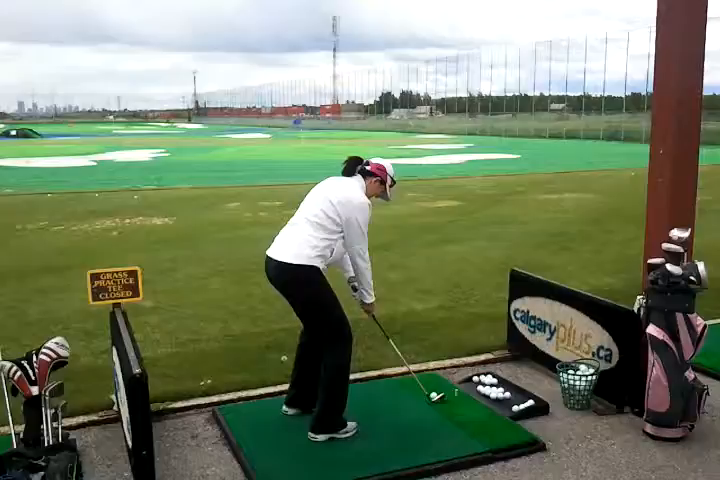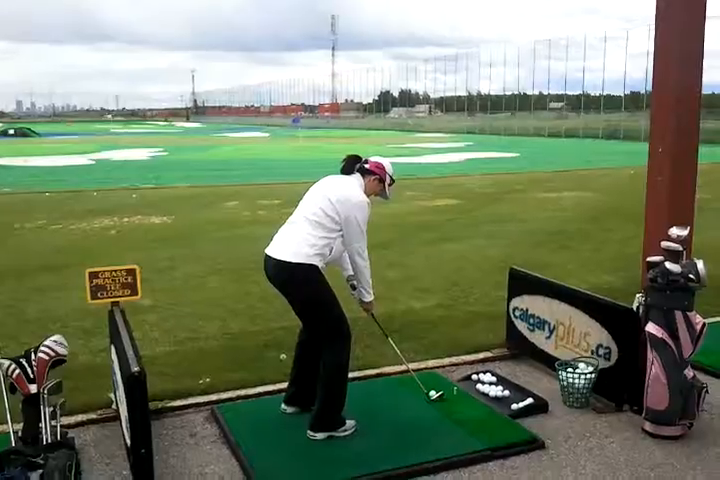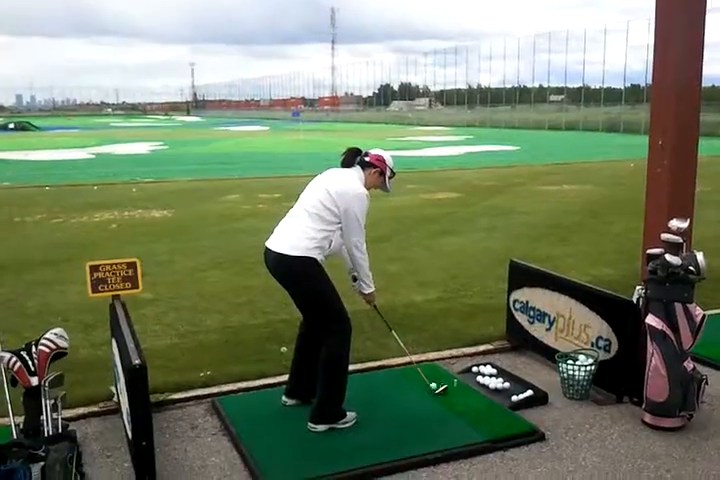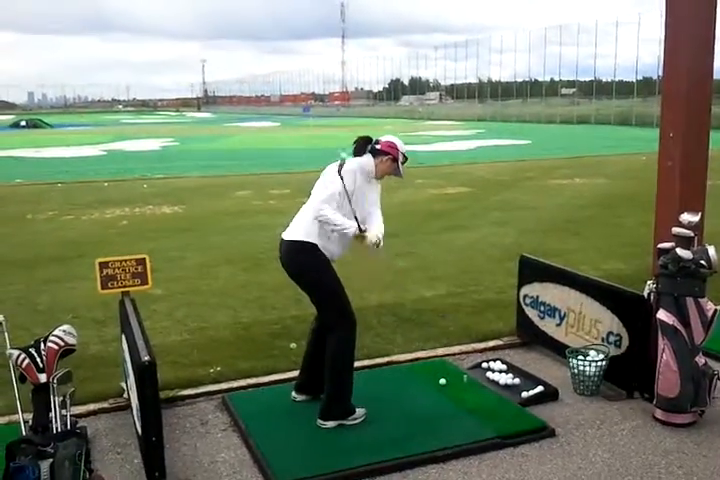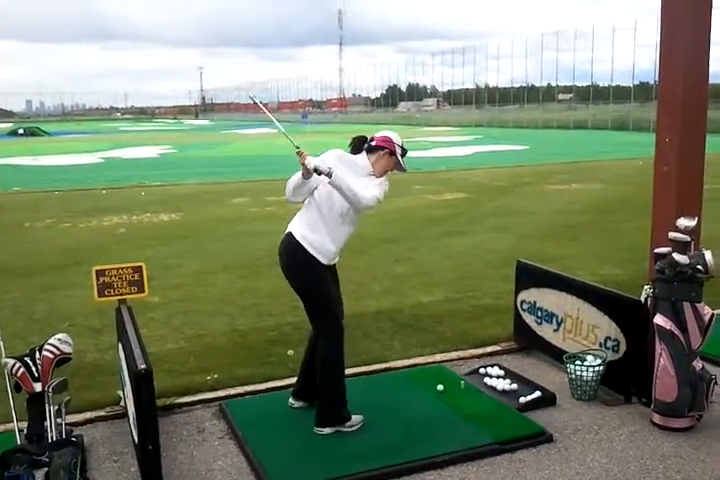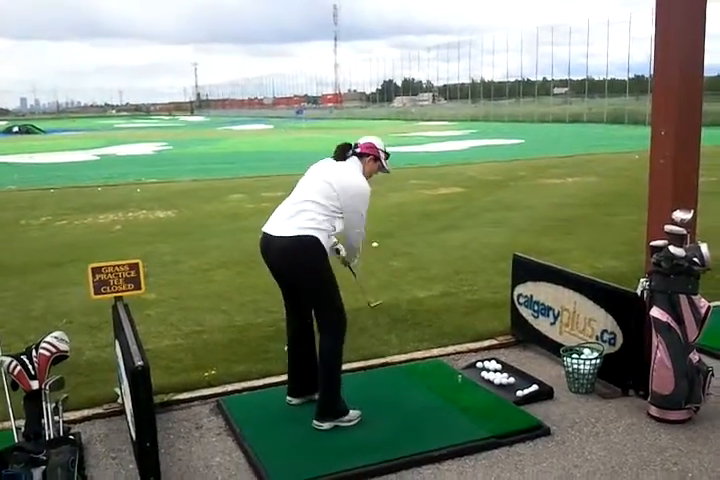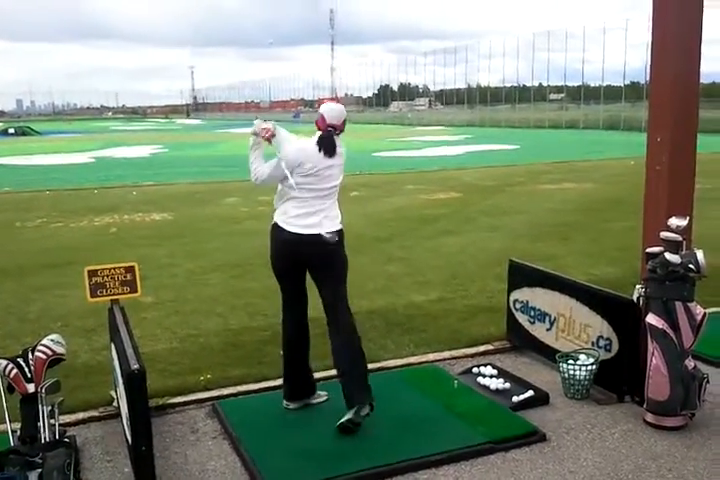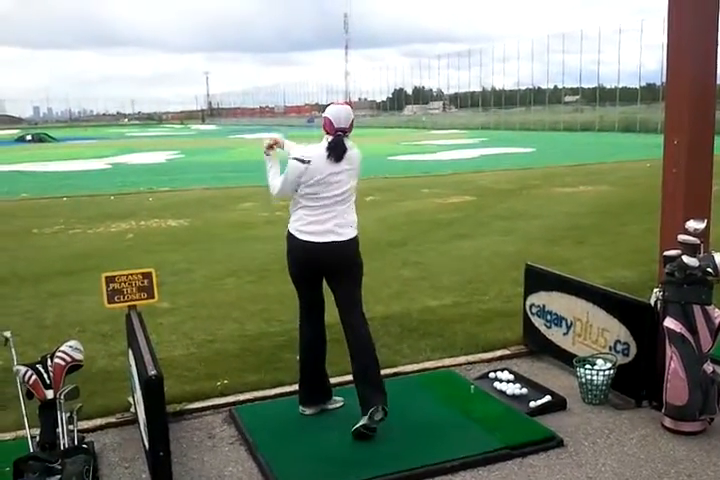
dt=0.4s
person 1, frame 1
left shoulder: (335, 184)
right shoulder: (358, 201)
right elbow: (359, 253)
left wrist: (352, 280)
right wrist: (367, 297)
left hip: (277, 261)
right hip: (299, 269)
left knee: (316, 328)
right knee: (339, 337)
left ankle: (299, 399)
right ankle: (327, 423)
person 1, frame 2
left shoulder: (333, 182)
right shoulder: (357, 200)
right elbow: (358, 252)
left wrist: (350, 279)
right wrist: (366, 295)
left hip: (275, 259)
right hip: (298, 268)
left knee: (315, 326)
right knee: (337, 335)
left ankle: (298, 398)
right ankle: (326, 422)
person 1, frame 3
left shoulder: (335, 176)
right shoulder: (356, 192)
right elbow: (356, 245)
left wrist: (355, 275)
right wrist: (367, 286)
left hip: (277, 252)
right hip: (297, 260)
left knee: (316, 319)
right knee: (338, 327)
left ankle: (298, 390)
right ankle: (326, 414)
person 1, frame 4
left shoulder: (373, 185)
right shoulder: (350, 167)
left elbow: (376, 218)
right elbow: (322, 211)
left wrist: (373, 235)
right wrist: (352, 229)
left hip: (311, 250)
right hip: (303, 249)
left knee: (329, 316)
right knee: (343, 322)
left ankle: (308, 386)
right ankle: (335, 410)
person 1, frame 5
left shoulder: (379, 183)
right shoulder: (337, 158)
left elbow: (363, 200)
right elbow: (292, 192)
left wrist: (328, 174)
right wrist: (306, 172)
left hip: (323, 257)
right hip: (299, 249)
left knee: (326, 321)
right knee: (330, 327)
left ankle: (304, 392)
right ankle: (331, 416)
person 1, frame 6
left shoulder: (325, 164)
right shoulder: (360, 187)
right elbow: (355, 238)
left wrist: (334, 246)
right wrist: (349, 258)
left hip: (271, 239)
right hip: (304, 245)
left knee: (298, 314)
right knee: (333, 323)
left ankle: (301, 387)
right ankle: (329, 410)
person 1, frame 7
left shoulder: (296, 150)
right shoulder: (338, 151)
left elbow: (260, 177)
left wrist: (258, 139)
right wrist: (272, 131)
left hip: (287, 238)
right hip: (327, 240)
left knee: (294, 313)
right knee: (339, 314)
left ankle: (297, 392)
right ankle: (359, 398)
person 1, frame 8
left shoulder: (306, 157)
right shoulder: (354, 156)
left elbow: (279, 192)
left wrist: (271, 161)
right wrist: (284, 145)
left hip: (302, 246)
right hip: (343, 247)
left knee: (310, 319)
right knee: (354, 320)
left ankle: (313, 397)
right ankle: (373, 401)
